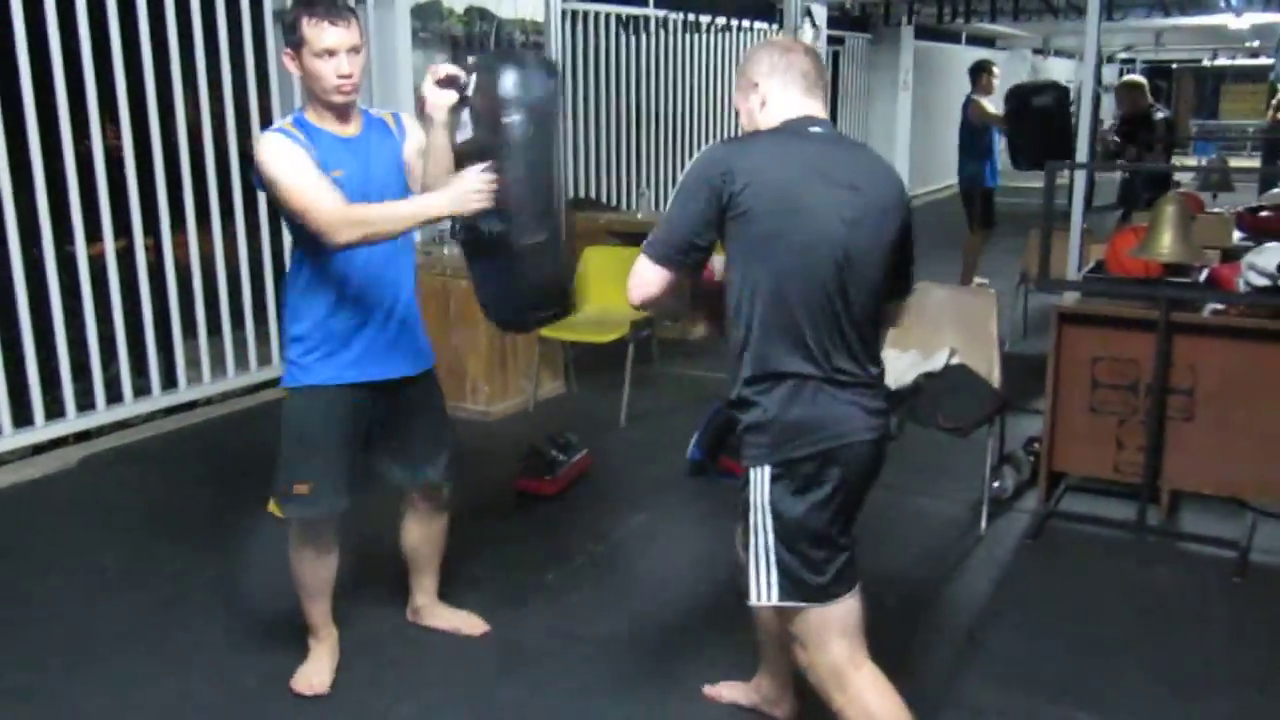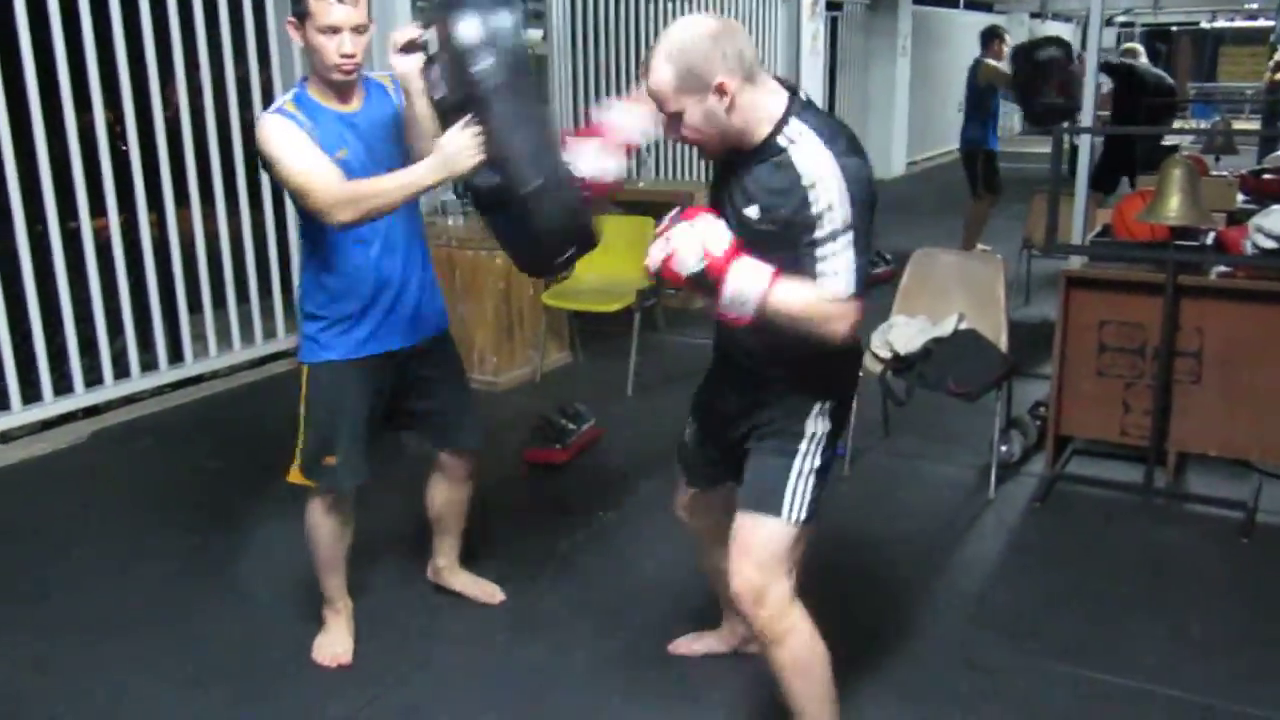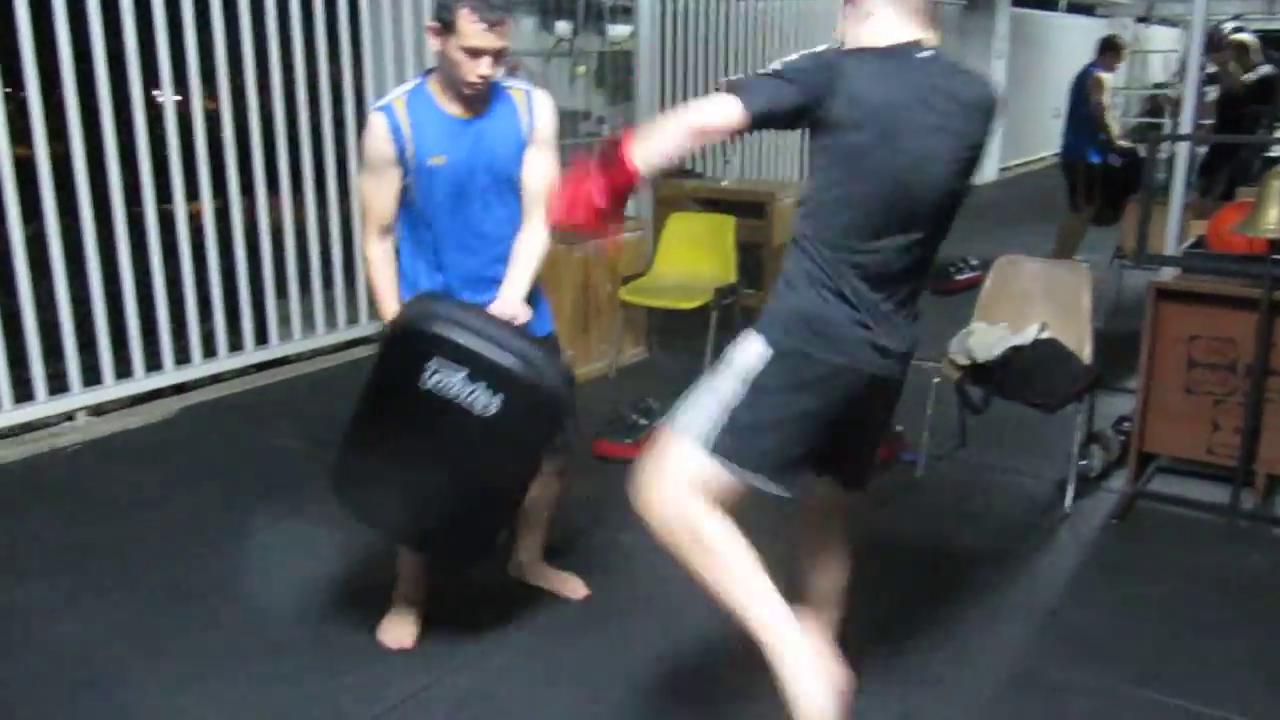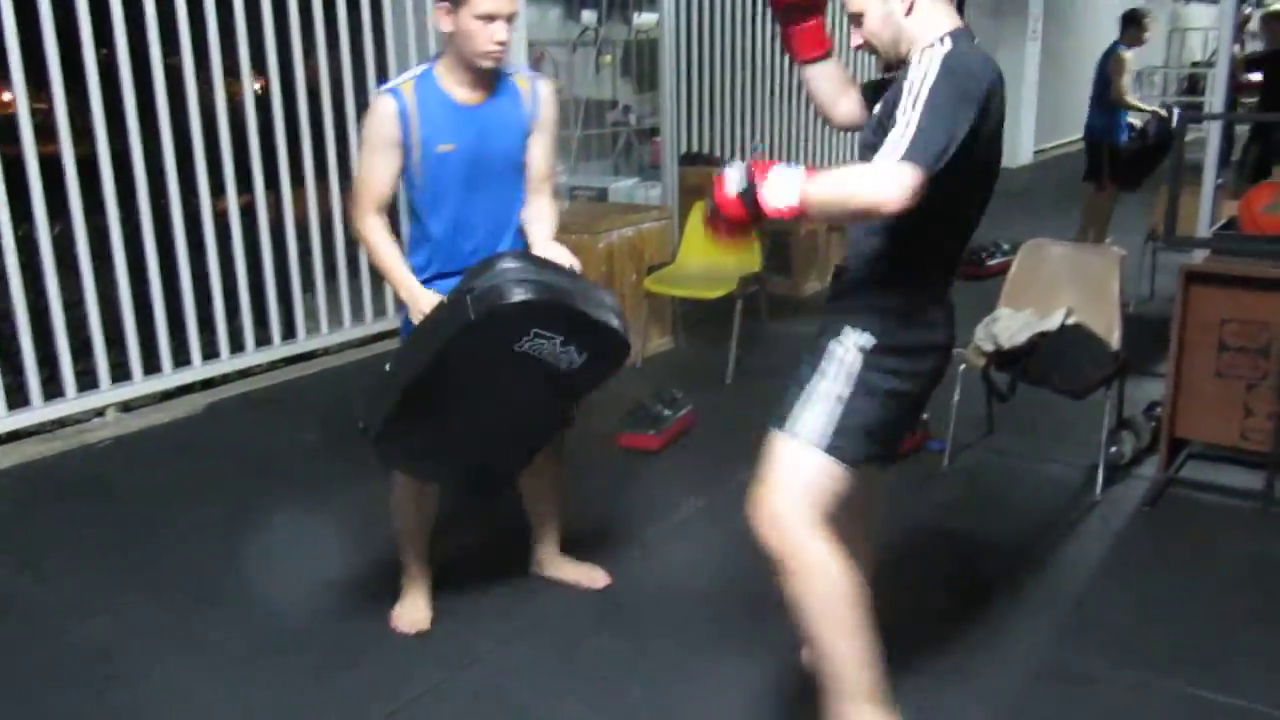
dt=0.5s
person 1, frame 1
left shoulder: (728, 166)
right shoulder: (882, 178)
left elbow: (645, 288)
left hip: (793, 431)
right hip: (857, 420)
left knee: (832, 657)
right knee: (763, 547)
person 1, frame 2
left shoulder: (823, 168)
right shoulder: (730, 118)
left elbow: (837, 318)
left wrist: (725, 267)
left hip: (802, 397)
right hip: (736, 370)
left knee: (760, 586)
right knee: (698, 507)
right ankle: (738, 630)
person 1, frame 3
left shoulder: (836, 67)
right shoulder: (976, 97)
left elbow: (707, 120)
left wrist: (616, 165)
left hip: (806, 333)
right hip: (881, 349)
left knee: (668, 495)
right knee: (829, 508)
left ankle: (800, 655)
right ankle: (816, 654)
person 1, frame 4
left shoulder: (945, 60)
right shoulder: (935, 66)
left elbow: (889, 188)
right elbow: (848, 111)
left wrist: (769, 188)
left hip: (880, 325)
right hip: (909, 326)
left knee: (784, 512)
right knee: (834, 499)
right ankle: (839, 654)
person 2, frame 1
left shoulder: (398, 130)
right shoulder: (281, 144)
left elbow: (428, 199)
right elbow: (339, 227)
left wrist: (439, 121)
right wrist: (451, 198)
left hip: (405, 352)
right hip: (325, 365)
left knee: (429, 488)
right knee: (313, 512)
left ankle: (424, 601)
right ankle: (321, 636)
person 2, frame 2
left shoulder: (392, 93)
right shoulder: (282, 125)
left elbow: (428, 157)
right elbow: (340, 205)
left wrist: (416, 88)
right wrist: (440, 166)
left hip: (420, 320)
right hip: (341, 336)
left knee: (457, 451)
right knee: (332, 484)
left ankle: (445, 564)
right ankle: (336, 607)
person 2, frame 3
left shoulder: (533, 108)
right shoulder: (392, 122)
left elbow: (539, 212)
right elbow: (378, 237)
left wrist: (511, 292)
left hip: (517, 316)
left knee: (550, 448)
left ankle: (529, 557)
right ankle: (409, 589)
person 2, frame 4
left shoulder: (534, 96)
right shoulder: (398, 105)
left elbow: (537, 193)
right elbow: (367, 215)
left wrist: (545, 246)
right wrist: (415, 296)
right hip: (440, 305)
left knee: (544, 434)
left ankle: (546, 551)
right ankle: (415, 578)
person 3, frame 1
left shoulder: (979, 103)
right shoulder: (977, 104)
left elbow: (999, 126)
right elbow: (1005, 123)
left hip: (980, 178)
right hip: (978, 180)
left knee: (979, 231)
right knee: (980, 231)
left ankle: (968, 278)
right ankle: (965, 283)
person 3, frame 2
left shoulder: (984, 67)
right shoulder: (987, 66)
left elbow: (1008, 88)
right elbow: (1014, 83)
left hip: (979, 141)
right hip: (979, 143)
left knee: (981, 197)
right knee: (987, 196)
left ankle: (969, 244)
right ankle: (968, 248)
person 3, frame 3
left shoulder: (1086, 74)
right shoulder: (1100, 78)
right elbow: (1102, 117)
left wrist: (1111, 137)
right wrist: (1115, 142)
left hip: (1076, 151)
right hip: (1083, 154)
left knee: (1079, 209)
right knee: (1086, 209)
left ankle: (1061, 255)
right ankle: (1061, 258)
person 3, frame 4
left shoulder: (1115, 51)
right shoulder: (1122, 55)
right elbow: (1119, 97)
left wrist: (1127, 120)
right wrist: (1150, 109)
left hip: (1099, 130)
right hip: (1107, 133)
left knee: (1098, 187)
right knee: (1110, 189)
left ankle: (1085, 238)
right ankle: (1098, 244)
